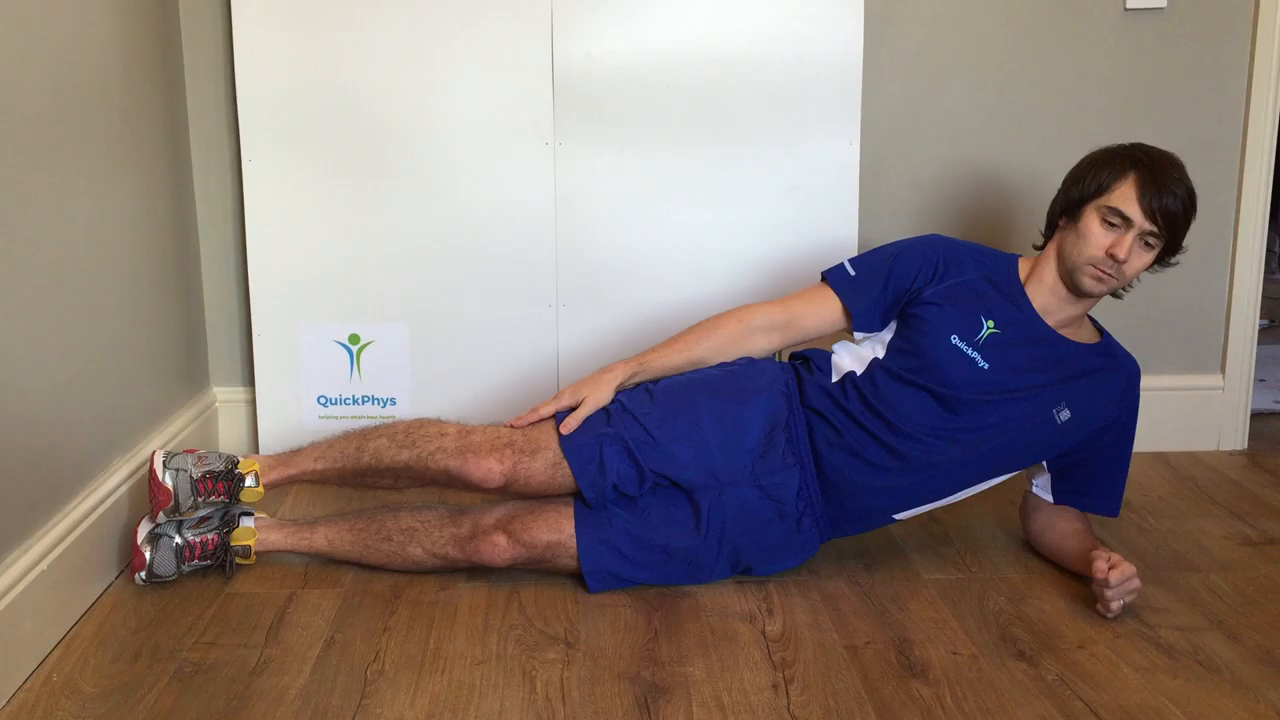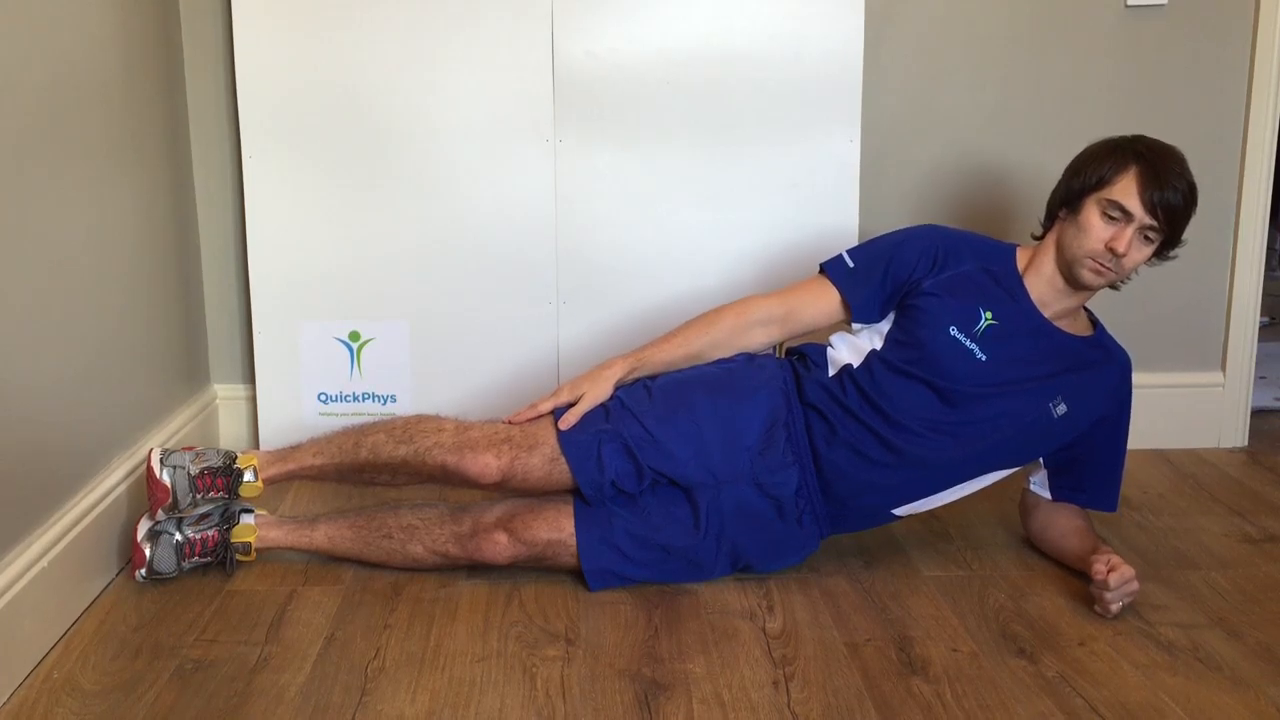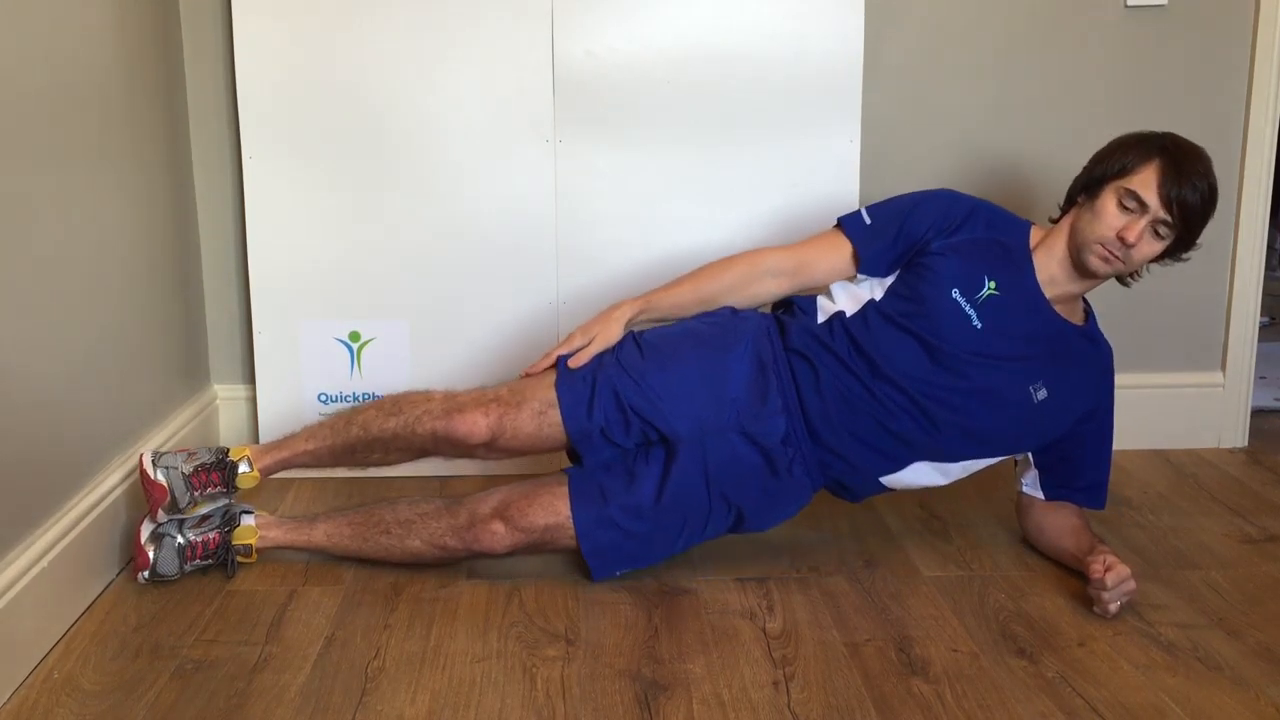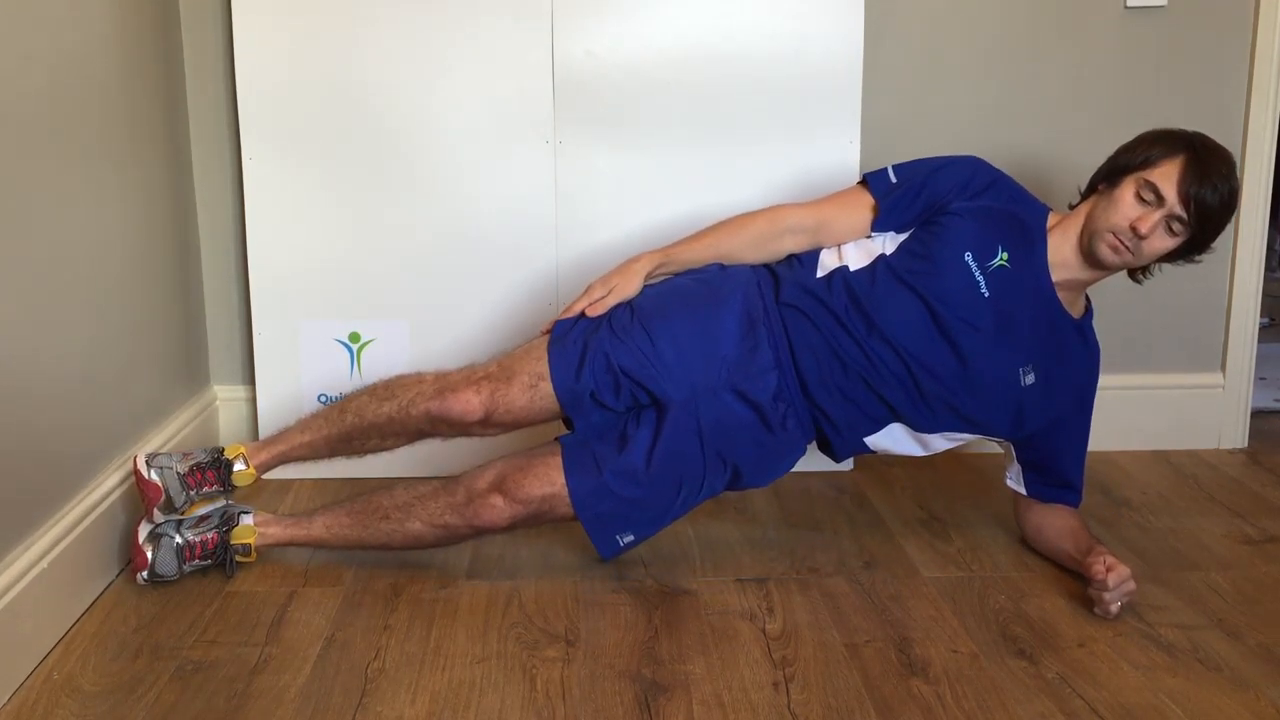
dt=0.7s
person 1, frame 1
left shoulder: (1104, 387)
right shoulder: (951, 266)
left elbow: (1051, 511)
right elbow: (781, 320)
left wrist: (1100, 563)
right wrist: (621, 371)
left hip: (779, 520)
right hip: (752, 419)
left knee: (507, 540)
right knee: (495, 461)
left ankle: (251, 539)
right ankle: (247, 476)
person 1, frame 2
left shoulder: (1099, 380)
right shoulder: (948, 258)
left elbow: (1050, 509)
right elbow: (778, 313)
left wrist: (1099, 560)
right wrist: (620, 366)
left hip: (778, 517)
right hip: (751, 419)
left knee: (503, 537)
right knee: (491, 460)
left ankle: (251, 535)
right ankle: (245, 474)
person 1, frame 3
left shoulder: (1081, 376)
right shoulder: (962, 224)
left elbow: (1050, 506)
right elbow: (786, 267)
left wrist: (1096, 560)
right wrist: (631, 310)
left hip: (762, 469)
right hip: (738, 370)
left knee: (503, 524)
right knee: (478, 422)
left ankle: (248, 536)
right ankle: (242, 468)
person 1, frame 4
left shoulder: (1067, 366)
right shoulder: (981, 195)
left elbow: (1044, 504)
right elbow: (809, 222)
left wrist: (1094, 559)
right wrist: (648, 264)
left hip: (753, 425)
right hip: (729, 327)
left knee: (501, 497)
right knee: (471, 399)
left ankle: (246, 534)
right ankle: (237, 467)
